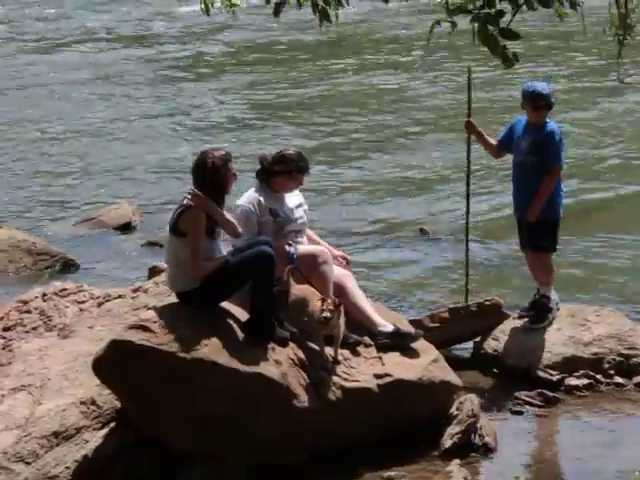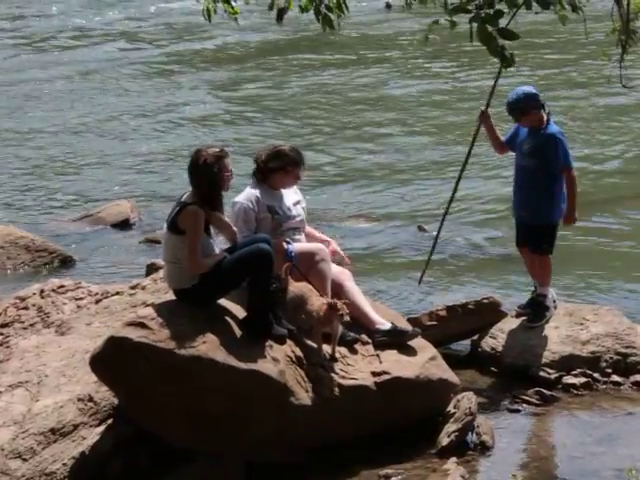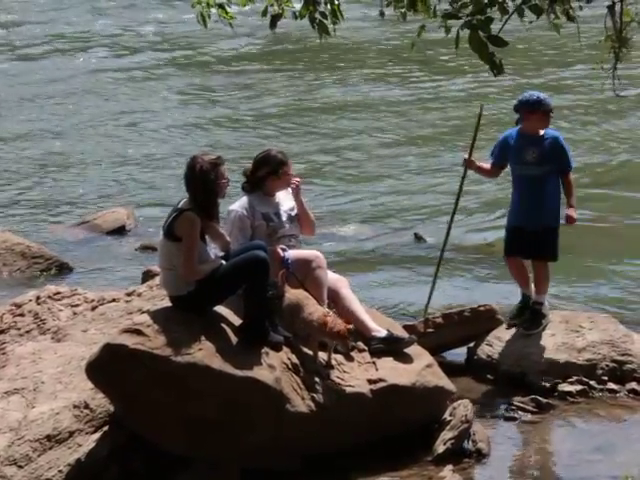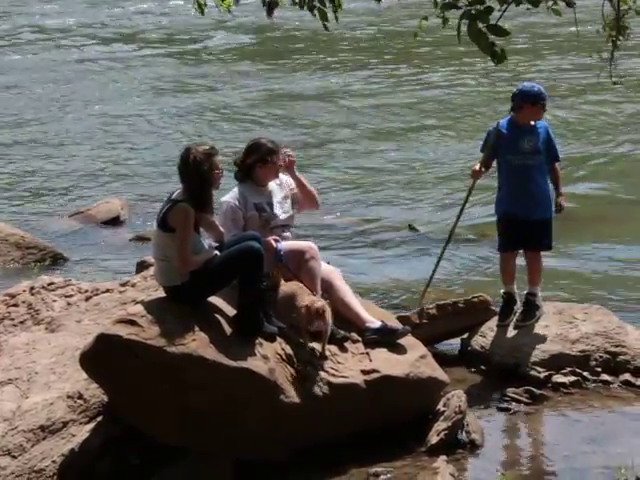
dt=1s
person 1, frame 1
left shoulder: (551, 133)
right shoulder: (518, 125)
left elbow: (554, 174)
right elbow: (497, 151)
left wrist: (536, 207)
right wrist: (477, 133)
left hip: (545, 207)
right hip: (522, 204)
left knee: (541, 254)
right knee: (529, 252)
left ankle: (549, 301)
right ankle: (543, 294)
person 1, frame 2
left shoulder: (553, 136)
right shoulder: (522, 129)
left elbow: (569, 174)
right elbow: (501, 148)
left wrist: (571, 209)
right wrist: (488, 124)
left hip: (545, 209)
right hip: (523, 206)
left knee: (540, 253)
right knee: (525, 249)
left ankle: (546, 300)
right ankle: (540, 292)
person 1, frame 3
left shoulder: (554, 140)
right shoulder: (509, 139)
left elbow: (566, 175)
right elbow: (494, 170)
left wrist: (571, 205)
right wrist: (474, 165)
left hip: (545, 215)
right hip: (518, 213)
left knee: (540, 262)
right knee: (512, 257)
left ankle: (539, 308)
right ankle: (527, 297)
person 1, frame 4
left shoulder: (543, 129)
right shoulder: (500, 130)
left elbow: (552, 164)
right elbow: (487, 161)
left wrist: (559, 193)
right wrist: (478, 169)
left hip: (539, 206)
right hip: (509, 207)
left knee: (533, 253)
right knee: (507, 254)
left ankle: (533, 299)
right ankle: (509, 297)
person 2, frame 1
left shoulder: (294, 195)
right shoulder: (250, 204)
left wrist: (331, 249)
left hip: (303, 261)
left knee: (344, 277)
right knee: (320, 255)
left ankle: (381, 328)
person 2, frame 2
left shoulder: (292, 192)
right shoulder: (248, 201)
left wrist: (328, 240)
right wrist: (279, 246)
left hip: (302, 259)
left knee: (343, 275)
right knee: (318, 252)
left ankle: (379, 326)
person 2, frame 3
left shoulder: (285, 196)
right shoulder: (242, 209)
left elbow: (309, 230)
left wrist: (298, 198)
right wrist: (268, 252)
left hip: (298, 266)
left knee: (338, 282)
right knee: (315, 258)
left ankle: (375, 333)
person 2, frame 4
left shoulder: (281, 184)
right shoulder: (234, 200)
left elbow: (313, 204)
left wrist: (293, 174)
left hip: (292, 257)
left knee: (332, 274)
right knee: (309, 249)
left ankle: (369, 325)
person 3, frame 1
left shoulder: (201, 202)
right shoulder: (195, 214)
left elbow: (236, 232)
right elbow: (196, 269)
left wrist: (214, 211)
right wrist: (225, 260)
left hip: (202, 277)
right hip: (194, 290)
left knee: (264, 243)
right knee: (264, 257)
left ankle: (270, 317)
right ankle: (260, 325)
person 3, frame 2
left shoulder: (199, 199)
right shoulder: (194, 210)
left elbow: (233, 237)
right elbow: (194, 265)
left wrist: (218, 219)
right wrist: (222, 255)
left hip: (197, 277)
right hip: (191, 287)
left knee: (262, 240)
right knee: (262, 254)
left ankle: (269, 313)
right ankle: (258, 322)
person 3, frame 3
left shoulder: (193, 206)
right shoulder: (190, 217)
left elbow: (225, 245)
right elbow: (190, 272)
right wrist: (217, 262)
left hip: (193, 285)
right hip: (188, 294)
left knee: (258, 247)
right knee: (258, 261)
left ankle: (266, 321)
right ankle: (254, 329)
person 3, frame 4
left shoulder: (186, 197)
right shoulder: (183, 209)
left elbow: (219, 236)
right elbow: (184, 264)
right wrist: (212, 254)
left hip: (186, 276)
right hip: (182, 286)
left knee: (253, 238)
right knee: (252, 252)
left ankle: (260, 312)
right ankle: (250, 321)
